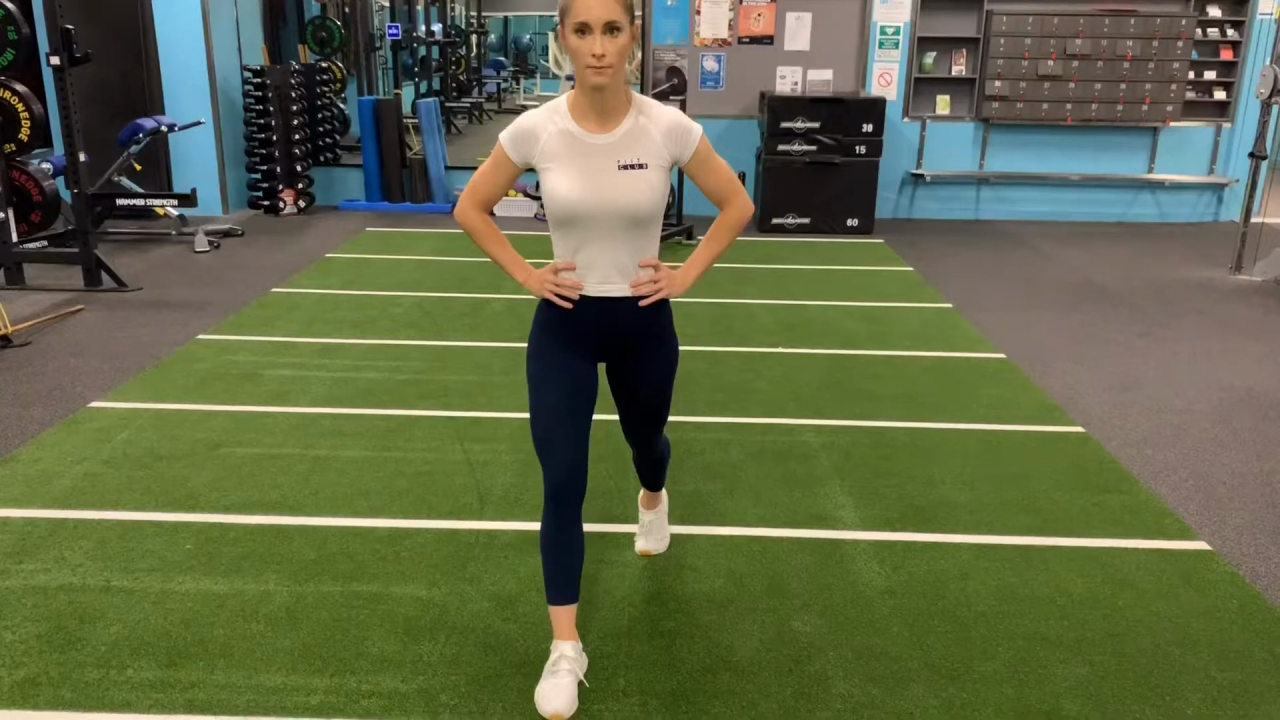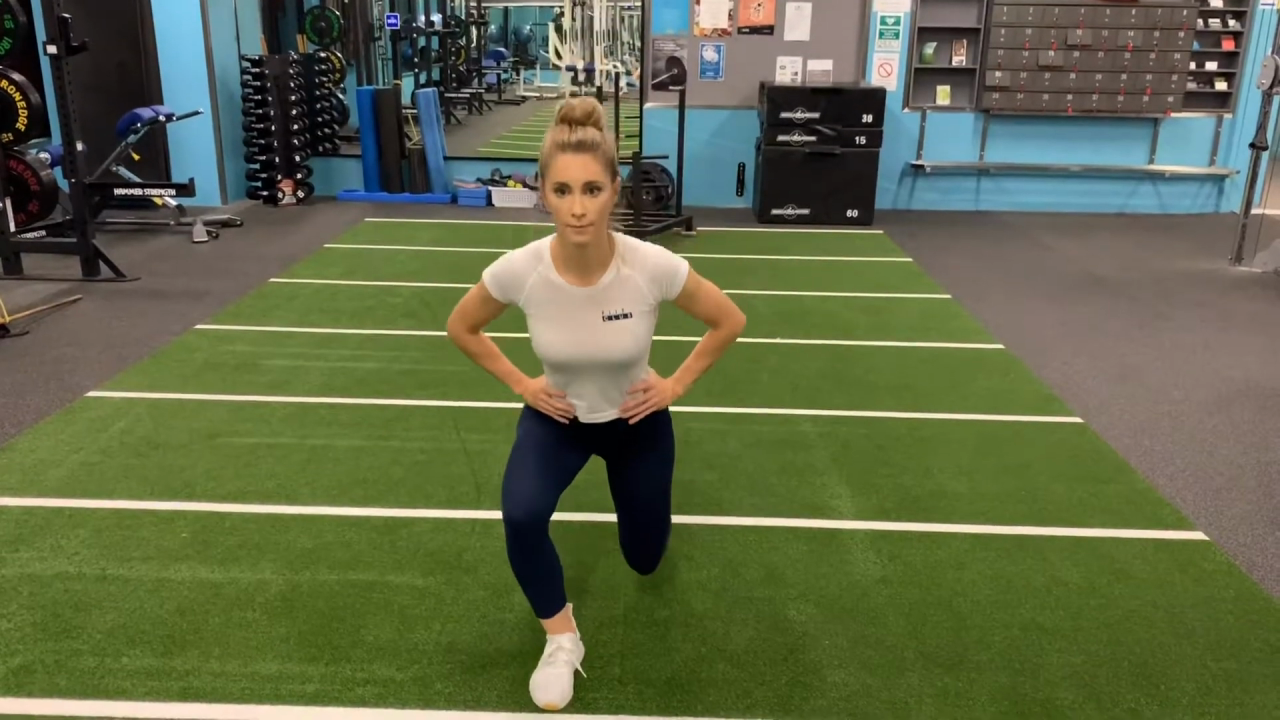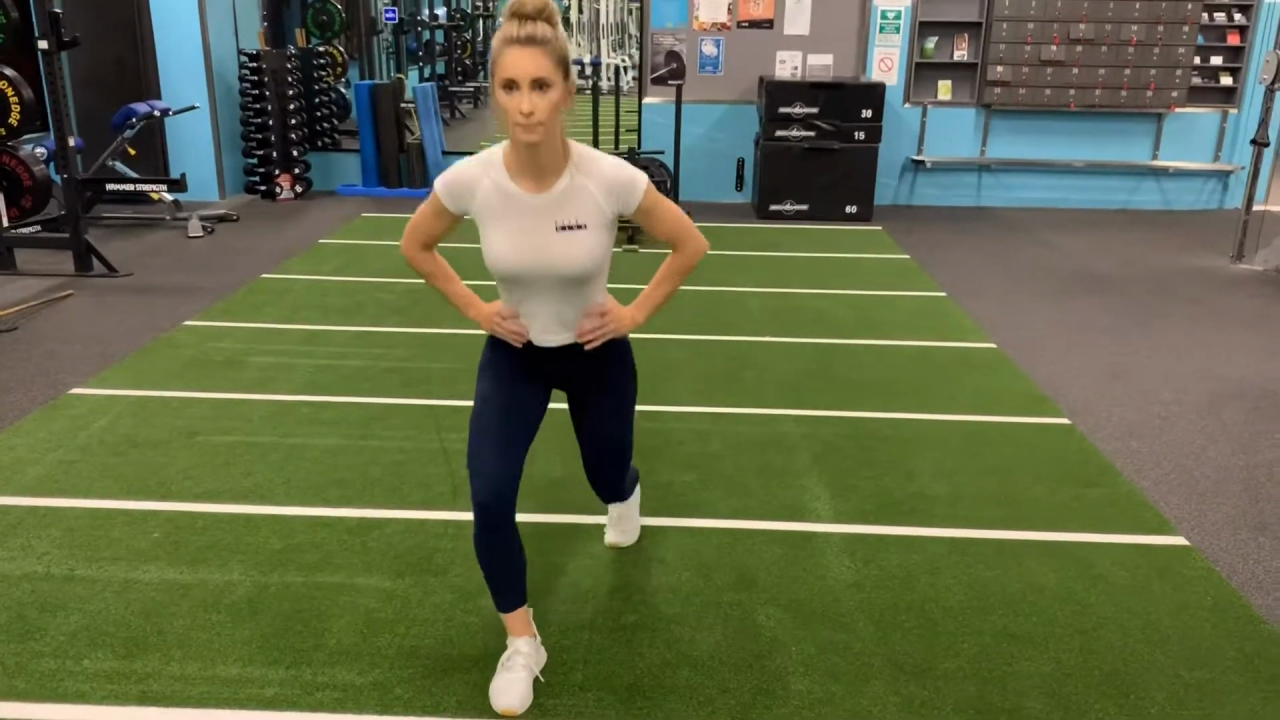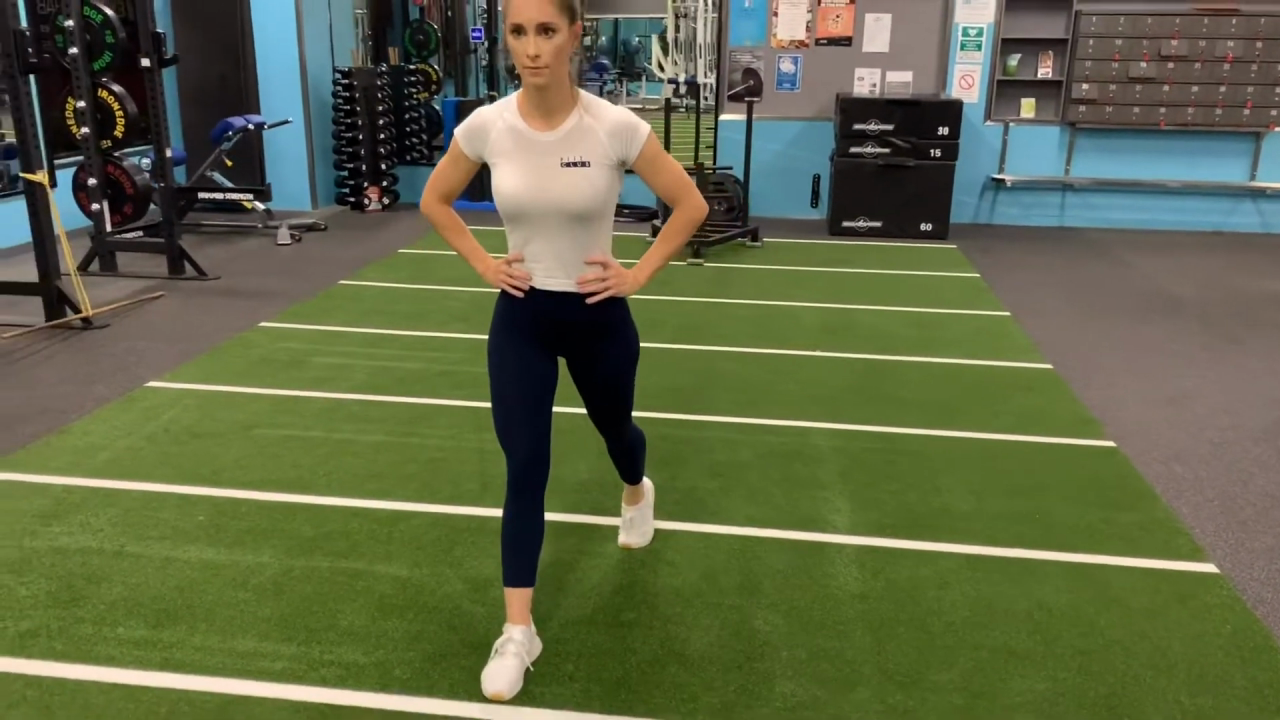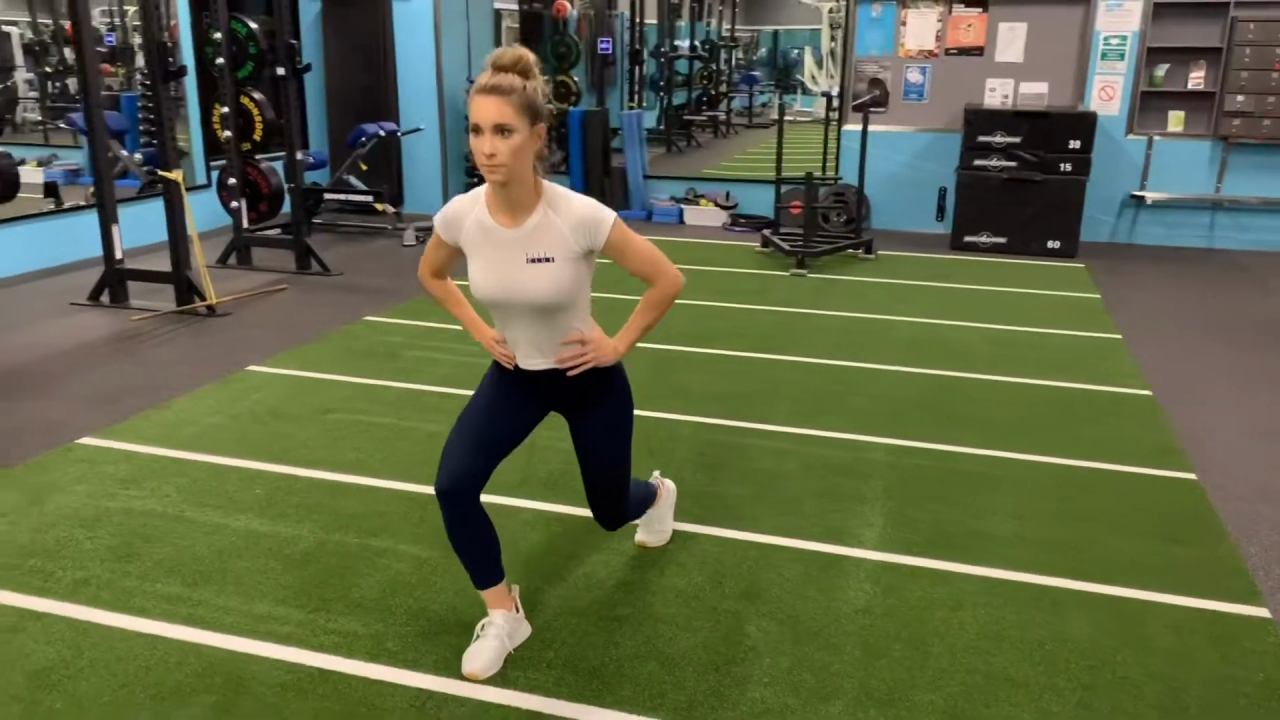
dt=1s
person 1, frame 1
left shoulder: (668, 126)
right shoulder: (535, 128)
left elbow: (737, 205)
right elbow: (471, 208)
left wrist: (687, 274)
right wrist: (525, 275)
left hip: (644, 323)
right hip: (565, 324)
left knee: (645, 437)
right knee: (563, 481)
left ankle: (652, 498)
right ankle: (565, 648)
person 1, frame 2
left shoulder: (653, 266)
right shoulder: (518, 269)
left elbow: (730, 321)
right elbow: (461, 327)
left wrist: (676, 384)
right wrist: (520, 383)
left hip: (636, 422)
right hip: (557, 418)
left knee: (644, 558)
right knee: (522, 516)
left ankle: (645, 504)
right ankle: (561, 640)
person 1, frame 3
left shoulder: (609, 176)
right shoulder: (469, 178)
left elbow: (691, 246)
right elbow: (414, 247)
left wrist: (636, 313)
right wrist: (474, 309)
left hip: (596, 354)
right hip: (513, 358)
left knee: (609, 487)
right knee: (489, 500)
left ankle: (628, 491)
right ankle: (521, 644)
person 1, frame 4
left shoulder: (615, 126)
right shoulder: (485, 125)
left elbow: (690, 205)
right elbow: (435, 201)
left wrist: (639, 274)
right wrist: (483, 264)
left hip: (598, 316)
right hip: (521, 319)
left knee: (614, 428)
right knee: (524, 470)
left ankle: (637, 493)
right ankle: (517, 632)
person 1, frame 5
left shoulder: (579, 216)
right shoulder: (460, 215)
left elbow: (667, 281)
right elbow: (431, 274)
left wrist: (618, 345)
right wrist: (479, 331)
left hip: (587, 379)
right hip: (514, 377)
left knee: (609, 512)
right knee: (454, 486)
left ankle: (657, 493)
right ankle: (503, 615)
